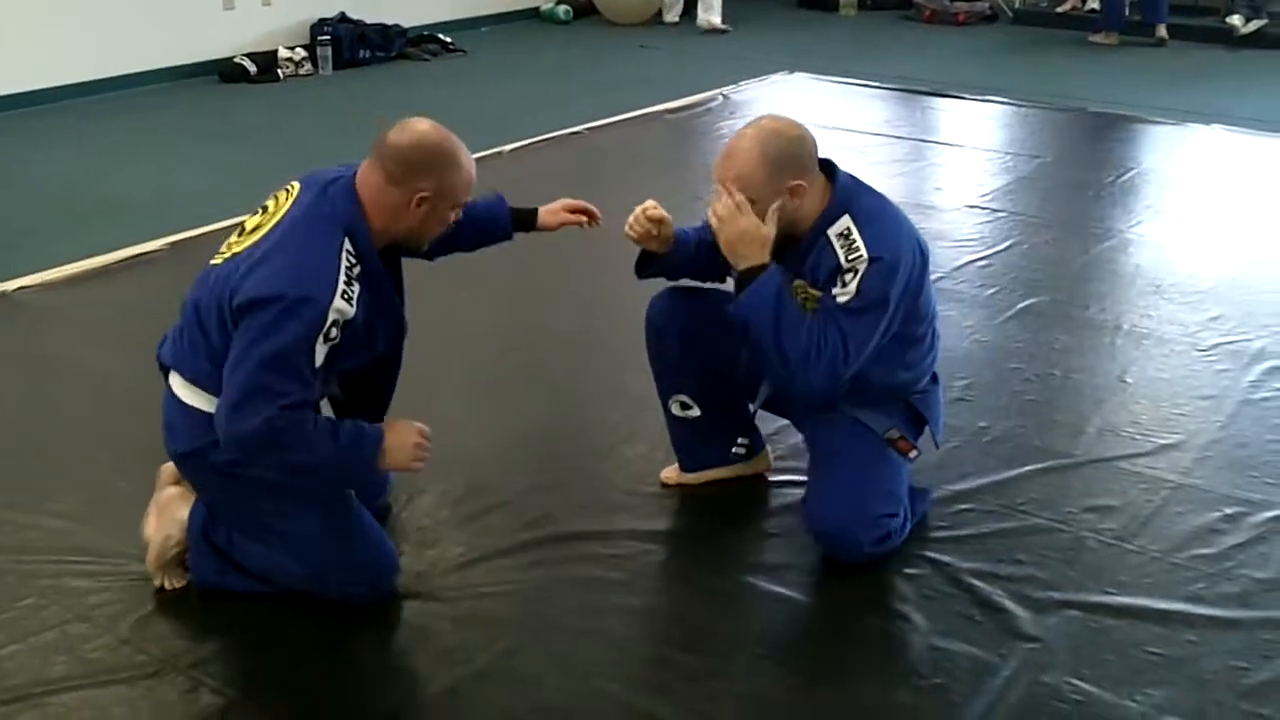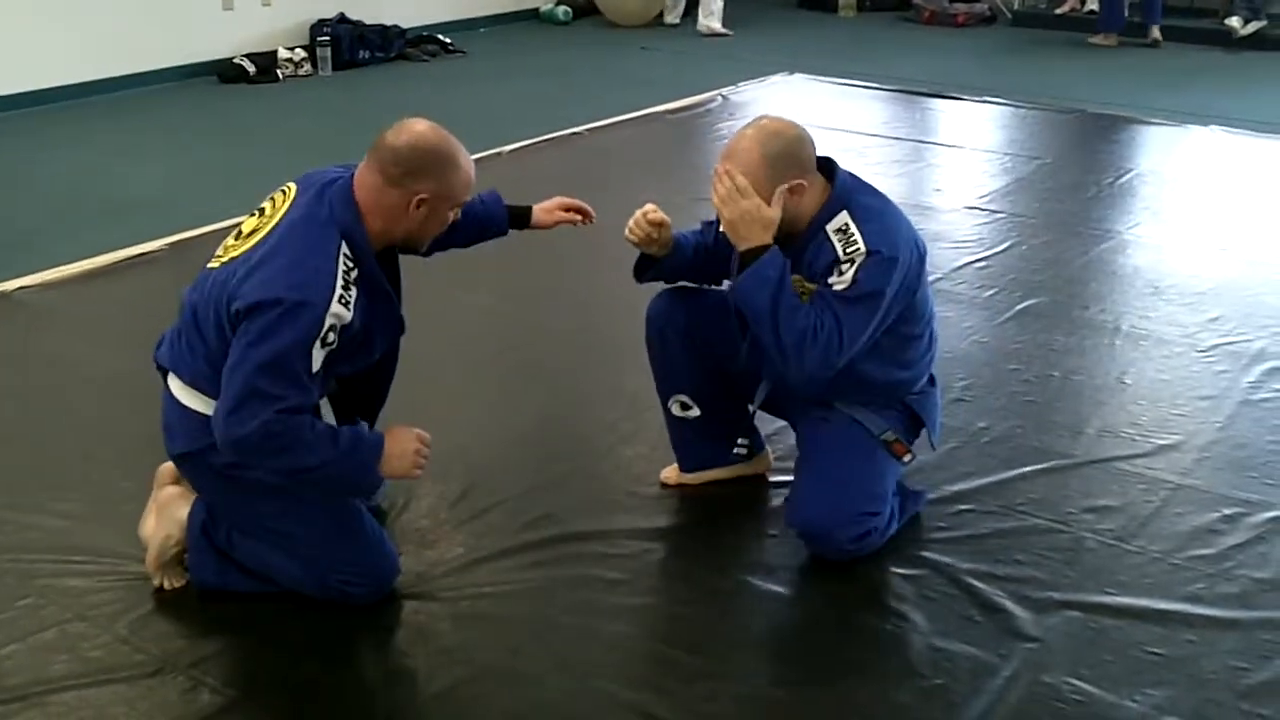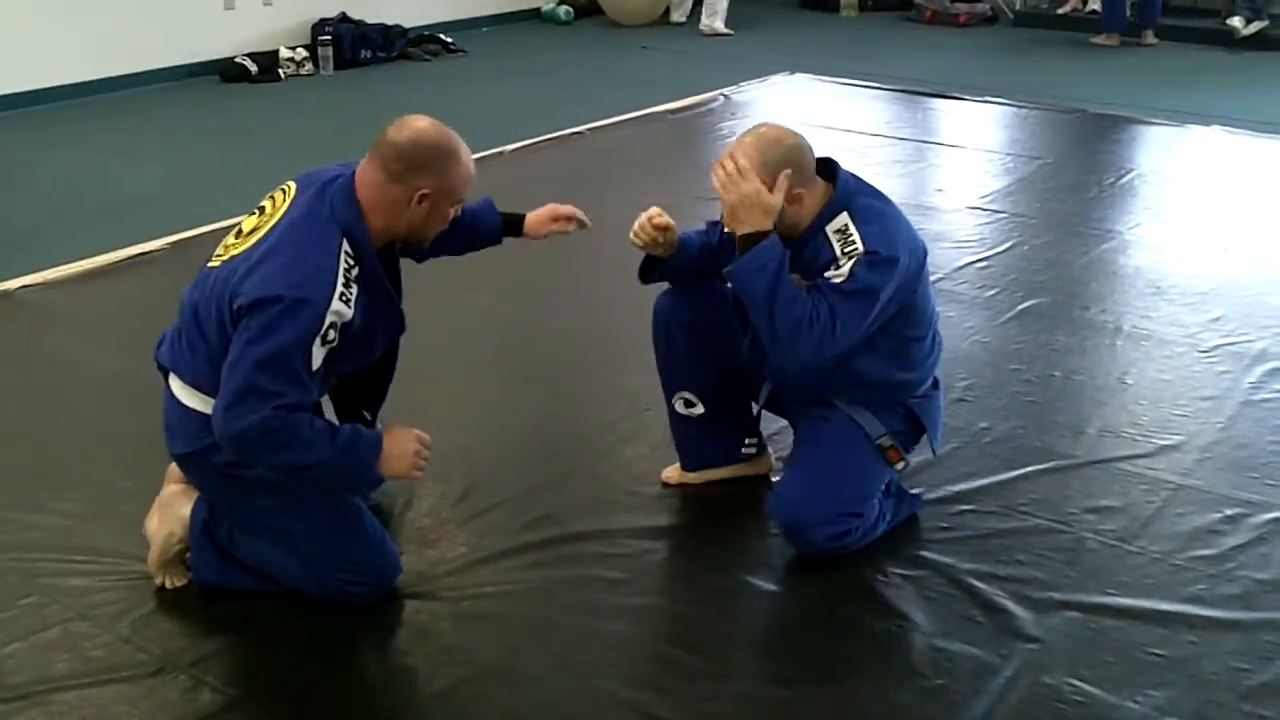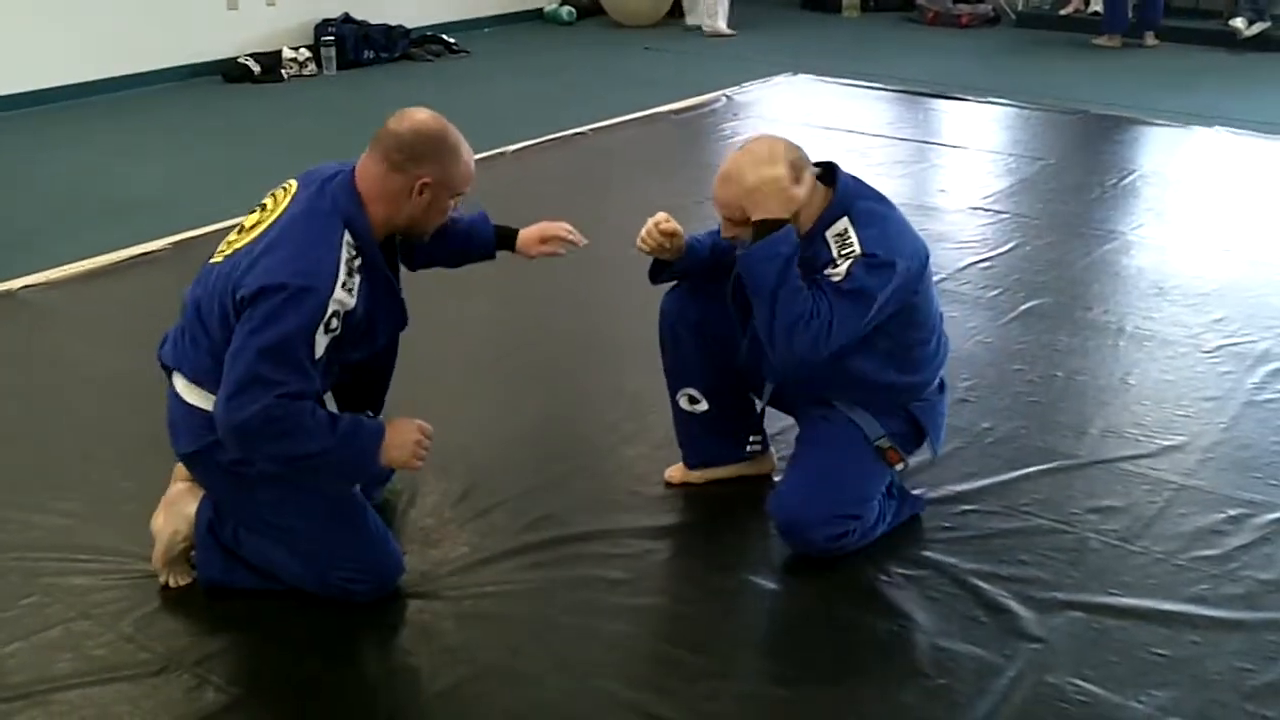
dt=0.1s
person 1, frame 1
left shoulder: (343, 193)
right shoulder: (308, 287)
left elbow: (432, 229)
right elbow: (257, 426)
left wrist: (529, 219)
right wrist: (374, 446)
left hip: (268, 399)
right hip: (225, 429)
left knee: (369, 489)
right knee: (364, 574)
left ankle: (209, 488)
right ankle: (192, 524)
person 1, frame 2
left shoulder: (338, 190)
right shoulder: (306, 290)
left elbow: (424, 226)
right elbow: (255, 427)
left wrist: (522, 215)
right wrist: (373, 452)
left hip: (256, 394)
right hip: (226, 428)
left knee: (360, 479)
right knee: (365, 575)
left ankle: (199, 480)
right ankle: (194, 524)
person 1, frame 3
left shoulder: (341, 188)
right shoulder: (306, 288)
left elbow: (423, 227)
right elbow: (253, 423)
left wrist: (517, 224)
right wrist: (372, 450)
left hip: (257, 393)
right hip: (228, 426)
left knee: (362, 473)
right knee: (366, 573)
left ankle: (210, 483)
right ankle: (195, 521)
person 1, frame 4
left shoulder: (337, 191)
right shoulder: (311, 276)
left elbow: (411, 239)
right elbow: (253, 415)
left wrist: (509, 239)
right wrist: (372, 439)
left hip: (270, 394)
right hip: (231, 425)
left knee: (368, 472)
right knee: (370, 573)
left ankle: (216, 482)
right ankle: (200, 519)
person 2, frame 1
left shoulder: (879, 248)
right shoulder: (777, 201)
left elbow: (817, 371)
right elbow: (711, 248)
left wrist: (755, 267)
right wrist: (668, 243)
left hip: (866, 397)
left knee: (845, 530)
right knee: (671, 314)
left ankle: (879, 483)
right ankle: (727, 453)
person 2, frame 2
left shoulder: (877, 243)
right shoulder: (761, 198)
left elbow: (808, 358)
right elbow: (714, 253)
left wrist: (756, 251)
right wrist: (666, 245)
left hip: (865, 399)
left knee: (825, 526)
right knee: (673, 313)
left ankle: (884, 493)
right ankle: (729, 454)
person 2, frame 3
left shoulder: (876, 244)
right shoulder: (778, 201)
left elbow: (802, 348)
right elbow: (718, 252)
left wrist: (757, 237)
right wrist: (671, 247)
left hip: (867, 400)
left knee: (807, 521)
right knee: (679, 310)
left ankle: (886, 495)
right ankle: (729, 453)
person 2, frame 4
left shoulder: (876, 247)
right shoulder: (807, 190)
left elbow: (795, 346)
right elbow: (727, 256)
left wrist: (771, 227)
right wrist: (679, 249)
left hip: (874, 401)
left knee: (806, 524)
right knee: (685, 306)
left ankle: (890, 499)
right ankle: (734, 452)
